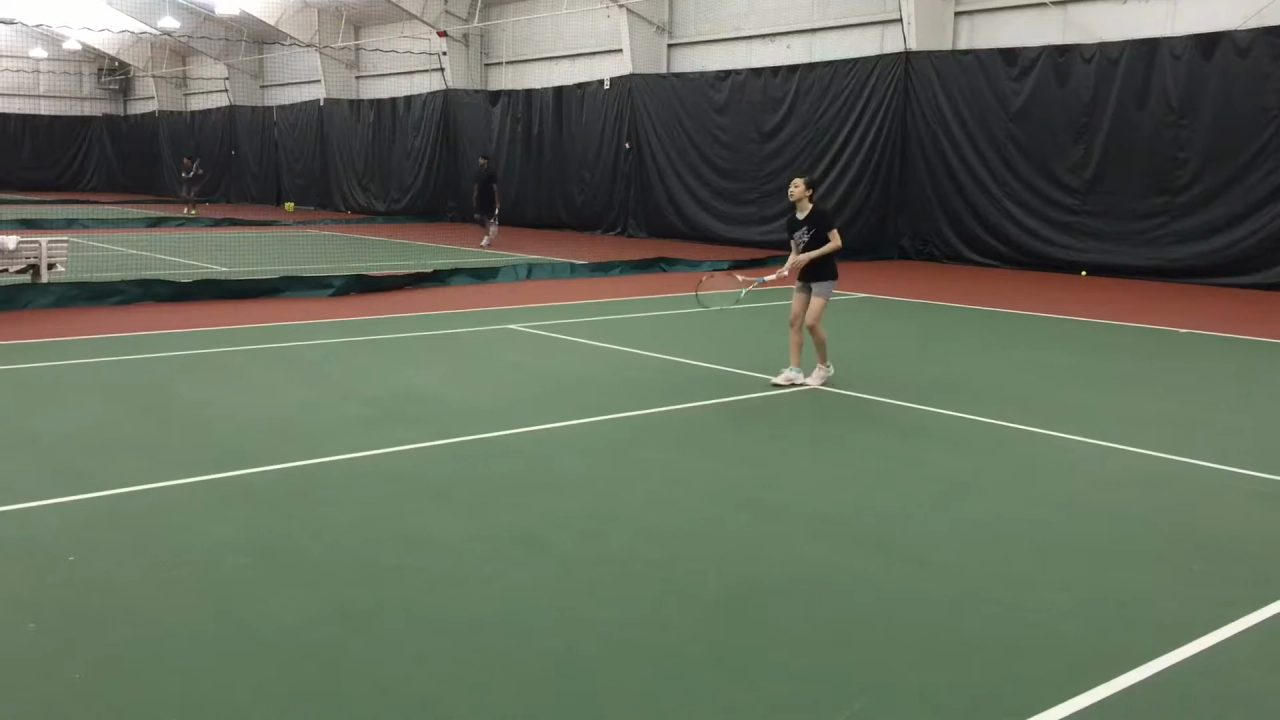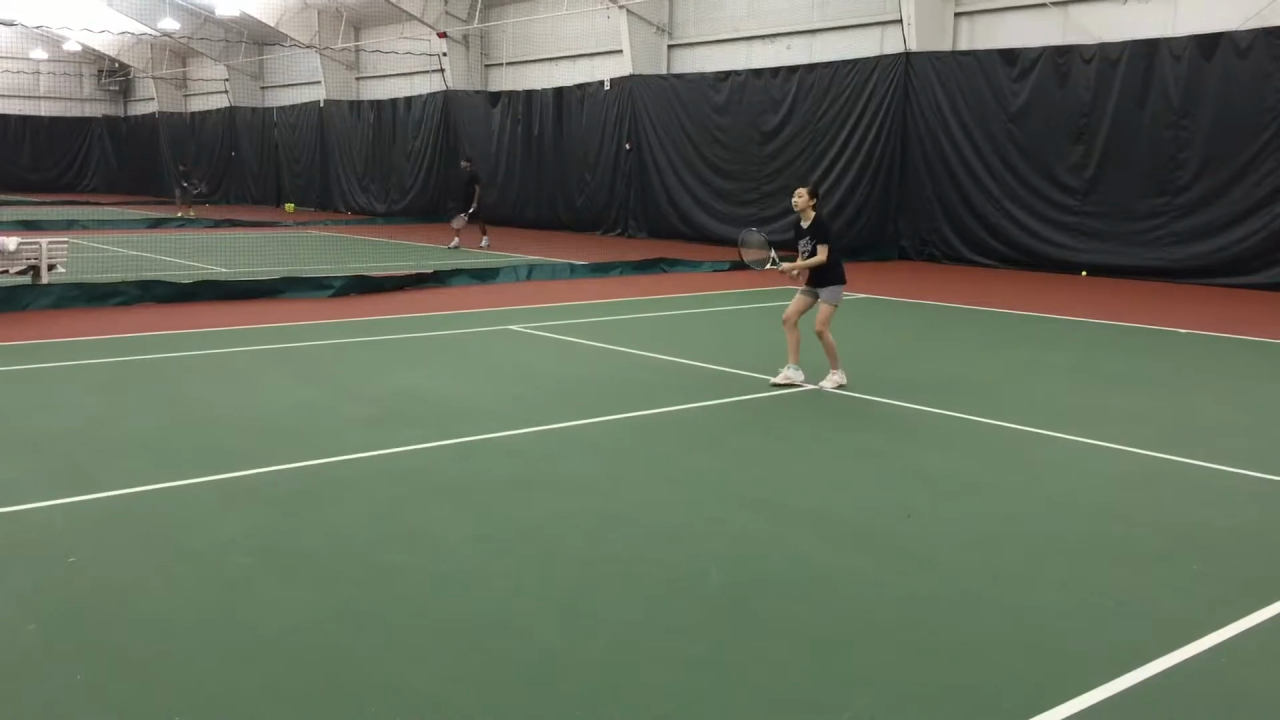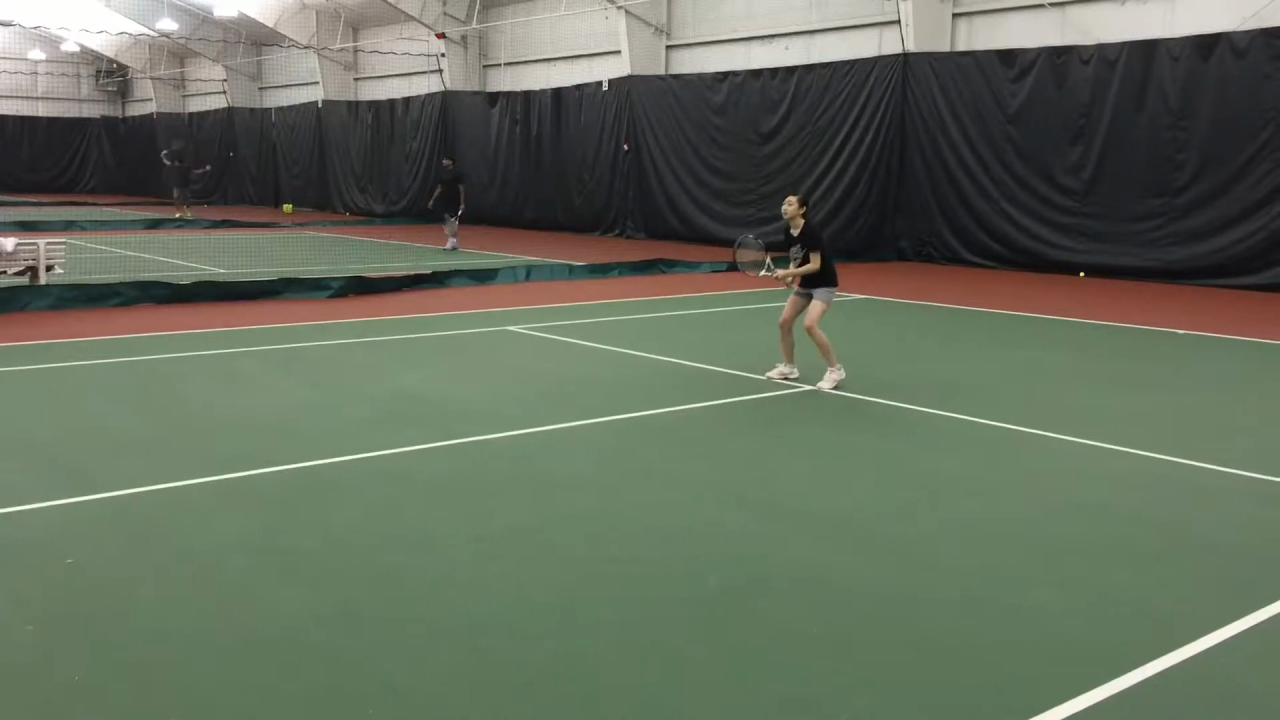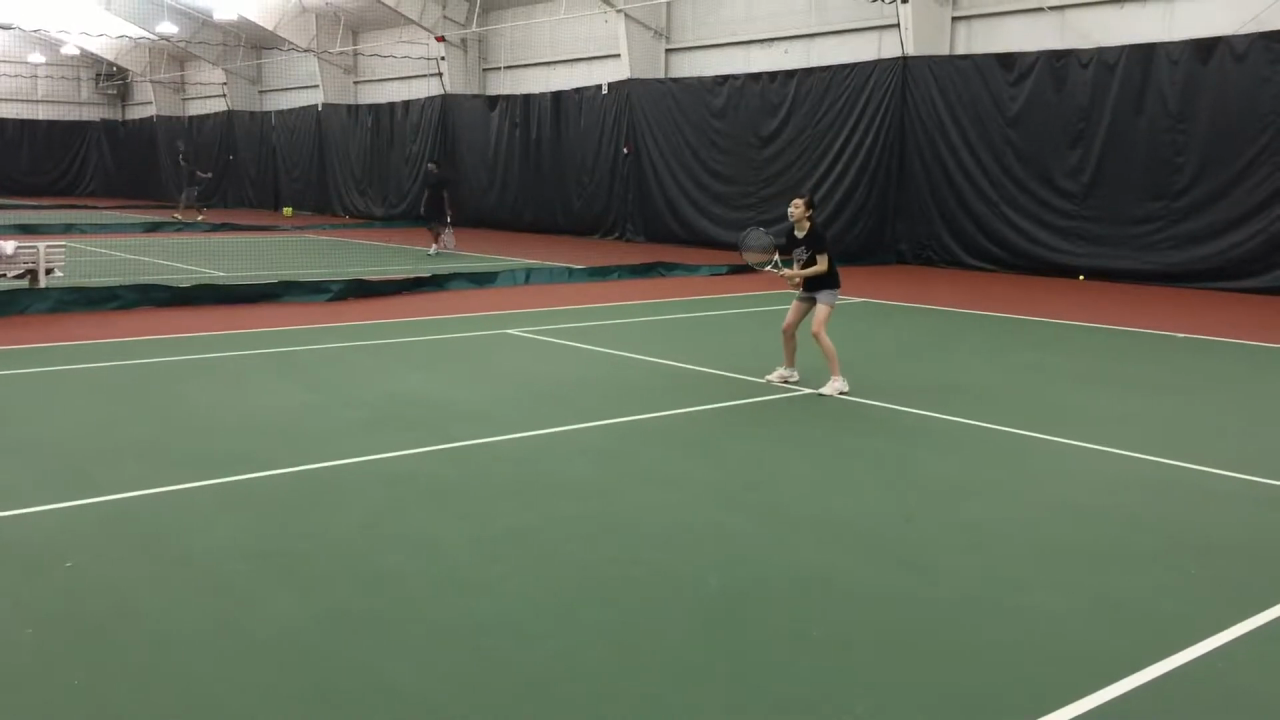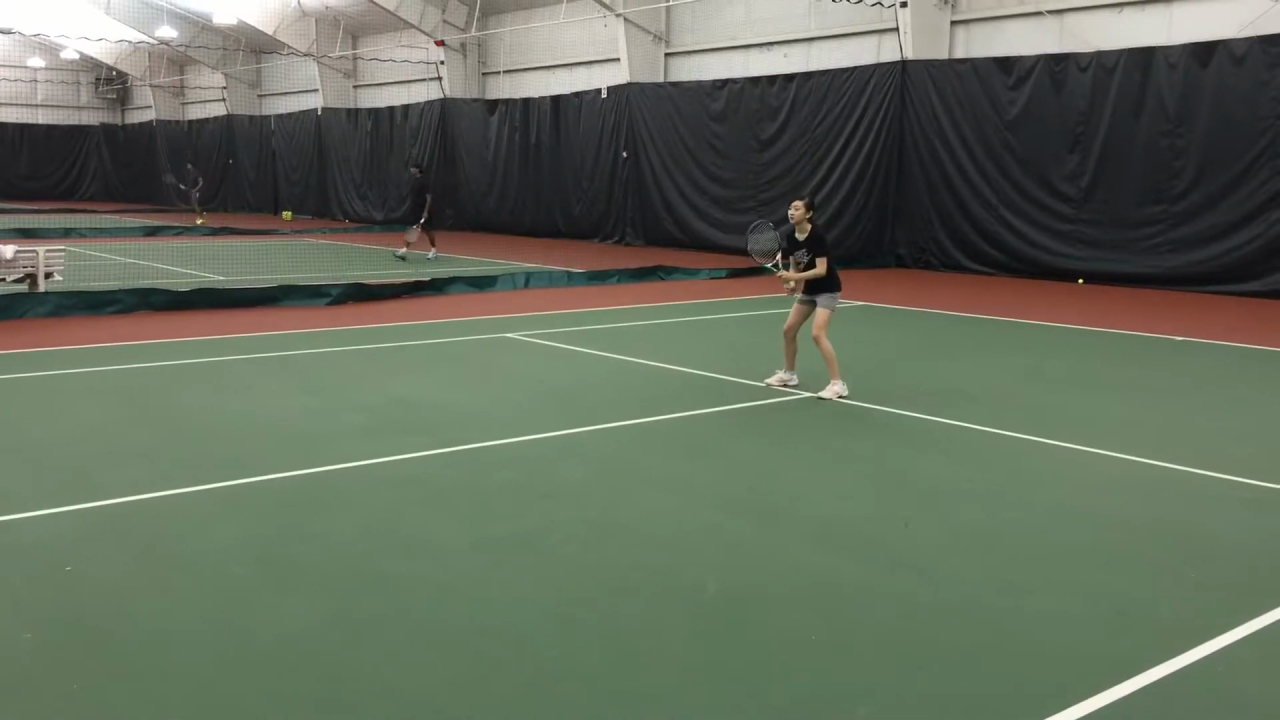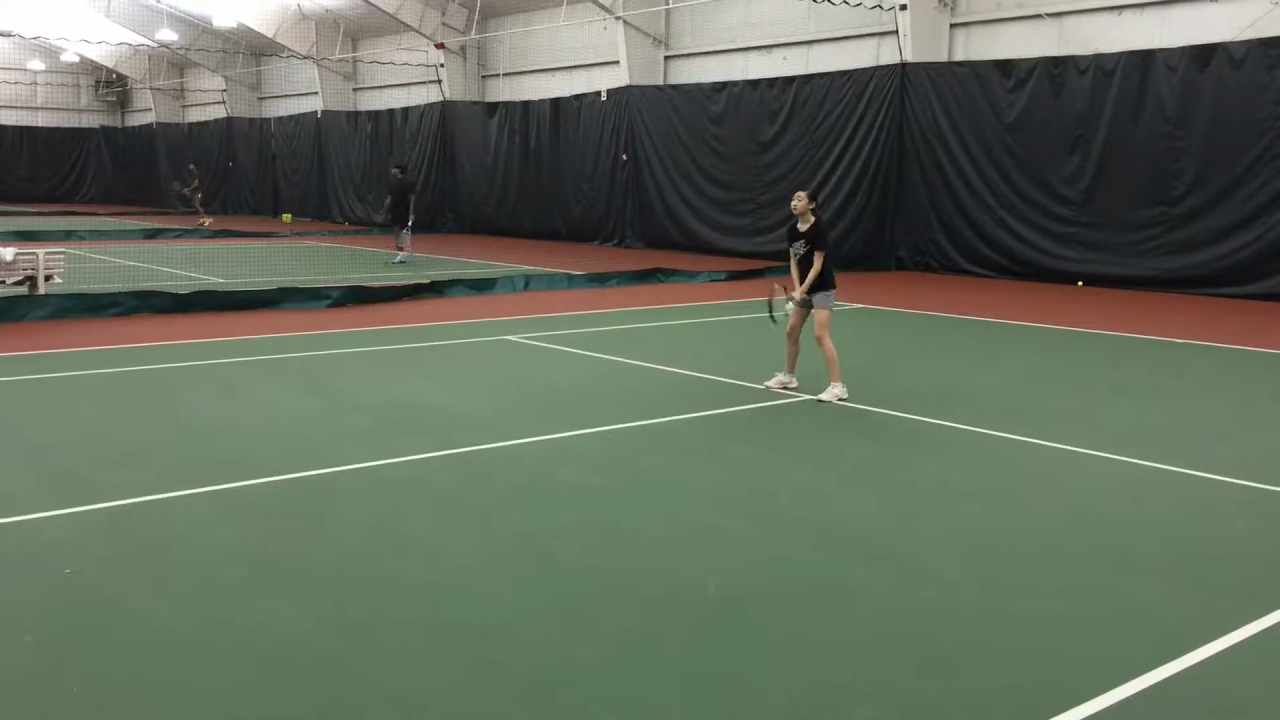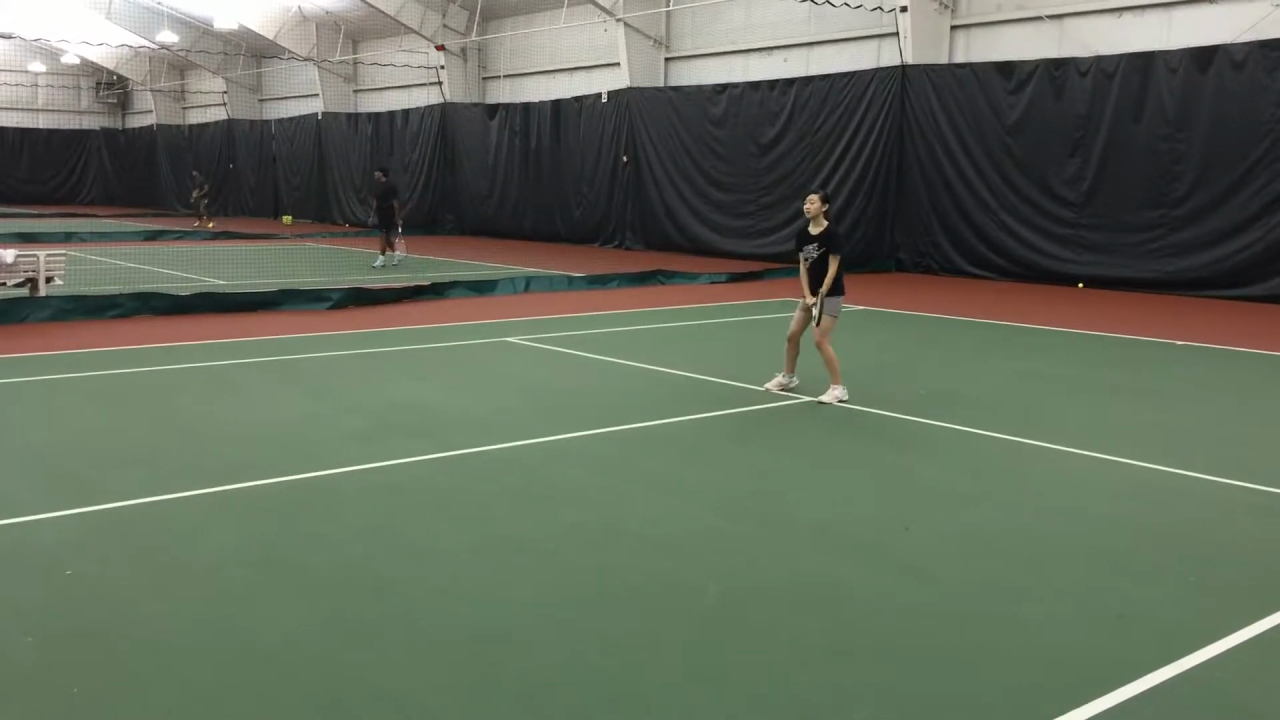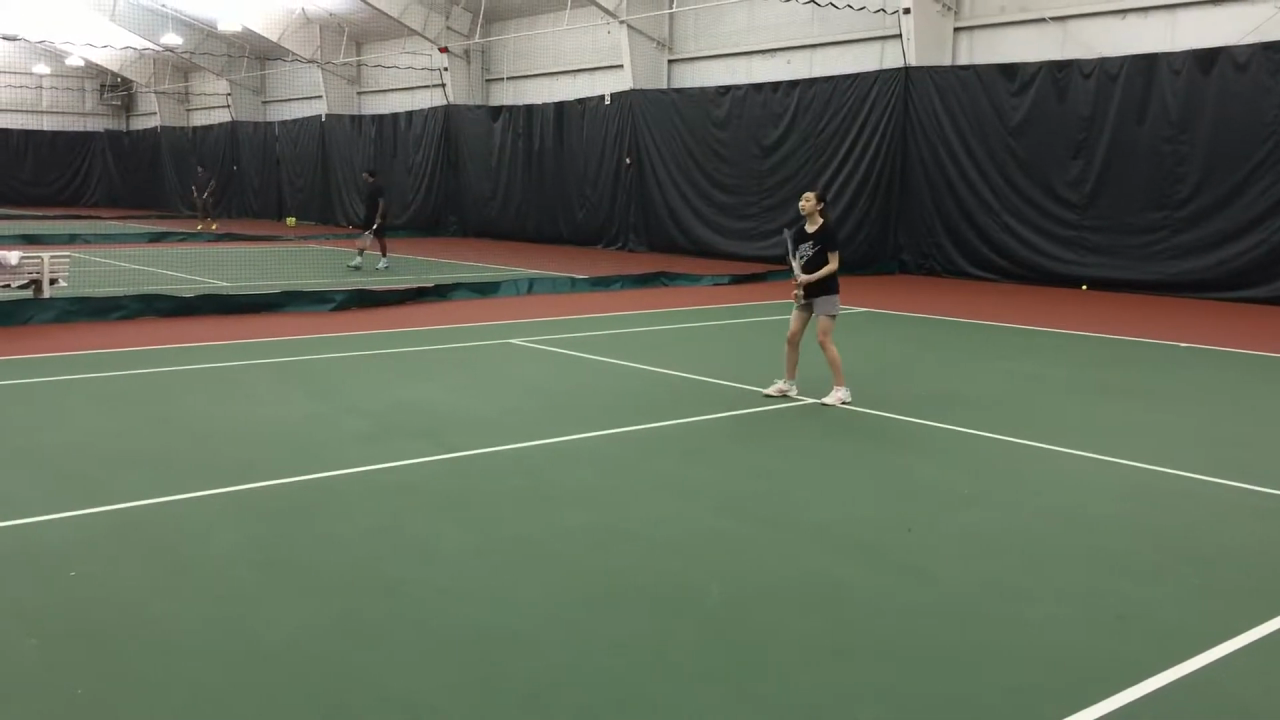
dt=0.4s
person 1, frame 1
left shoulder: (819, 214)
right shoulder: (792, 220)
left elbow: (837, 243)
right elbow: (795, 252)
left wrist: (810, 256)
right wrist: (787, 267)
left hip: (824, 276)
right hip: (804, 277)
left knee: (811, 322)
right knee: (794, 320)
left ankle: (824, 366)
right ankle: (794, 371)
person 1, frame 2
left shoulder: (820, 223)
right shoulder: (798, 226)
left elbow: (822, 258)
left wrist: (794, 266)
right wrist: (796, 270)
left hip: (831, 281)
right hip: (812, 281)
left knee: (820, 329)
right knee: (788, 318)
left ankle: (837, 373)
right ankle: (793, 370)
person 1, frame 3
left shoulder: (810, 231)
right shoulder: (788, 232)
left elbow: (815, 265)
left wrist: (788, 274)
right wrist: (790, 277)
left hip: (825, 283)
right hip: (805, 284)
left knee: (810, 325)
right knee: (784, 322)
left ankle: (835, 369)
right ankle: (789, 367)
person 1, frame 4
left shoulder: (816, 233)
right shoulder: (791, 235)
left elbow: (822, 267)
left wrist: (795, 274)
right wrist: (795, 278)
left hip: (827, 286)
right hip: (808, 287)
left knee: (817, 330)
right knee: (787, 327)
left ankle: (838, 380)
right ankle: (789, 370)
person 1, frame 5
left shoulder: (817, 236)
right shoulder: (790, 237)
left elbow: (821, 270)
left wrist: (793, 277)
right wrist: (791, 283)
left hip: (827, 290)
right hip: (808, 290)
left knee: (818, 334)
right knee: (788, 330)
left ankle: (837, 384)
right ankle: (789, 374)
person 1, frame 6
left shoulder: (818, 228)
right shoulder: (792, 229)
left elbow: (817, 265)
right elbow: (794, 261)
left wrist: (801, 289)
right wrist: (796, 288)
left hip: (822, 288)
right hip: (804, 288)
left knee: (821, 335)
right knee: (791, 331)
left ankle: (837, 386)
right ankle: (788, 376)
person 1, frame 7
left shoulder: (832, 234)
right shoulder: (802, 233)
left elbow: (833, 269)
right elbow: (803, 266)
left wrist: (821, 296)
right wrist: (807, 295)
left hip: (831, 294)
right hip: (812, 293)
left knee: (821, 340)
right knee: (792, 335)
left ankle: (838, 388)
right ankle: (788, 377)
person 1, frame 8
left shoulder: (827, 230)
right shoulder: (799, 233)
left elbow: (834, 265)
right elbow: (799, 264)
left wrist: (811, 278)
right wrist: (798, 286)
left hip: (826, 292)
right hip: (806, 293)
left knee: (824, 340)
right knee: (792, 337)
left ankle: (841, 389)
right ankle: (788, 383)
